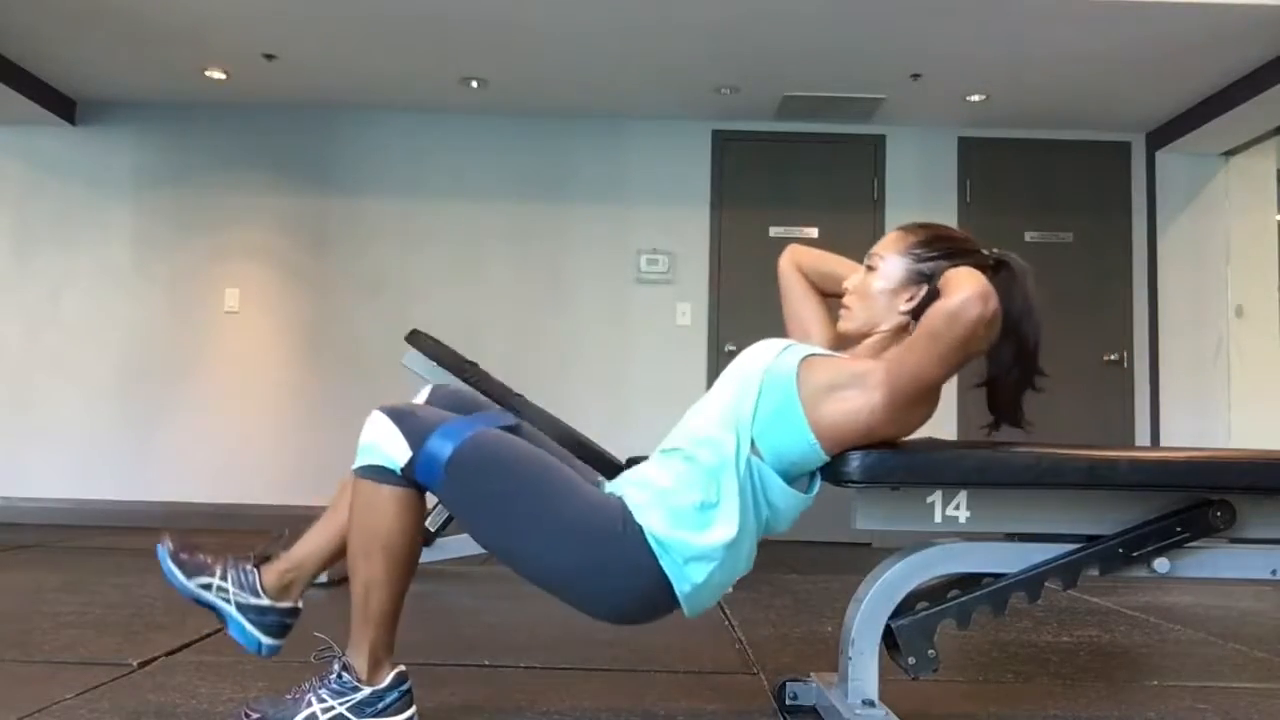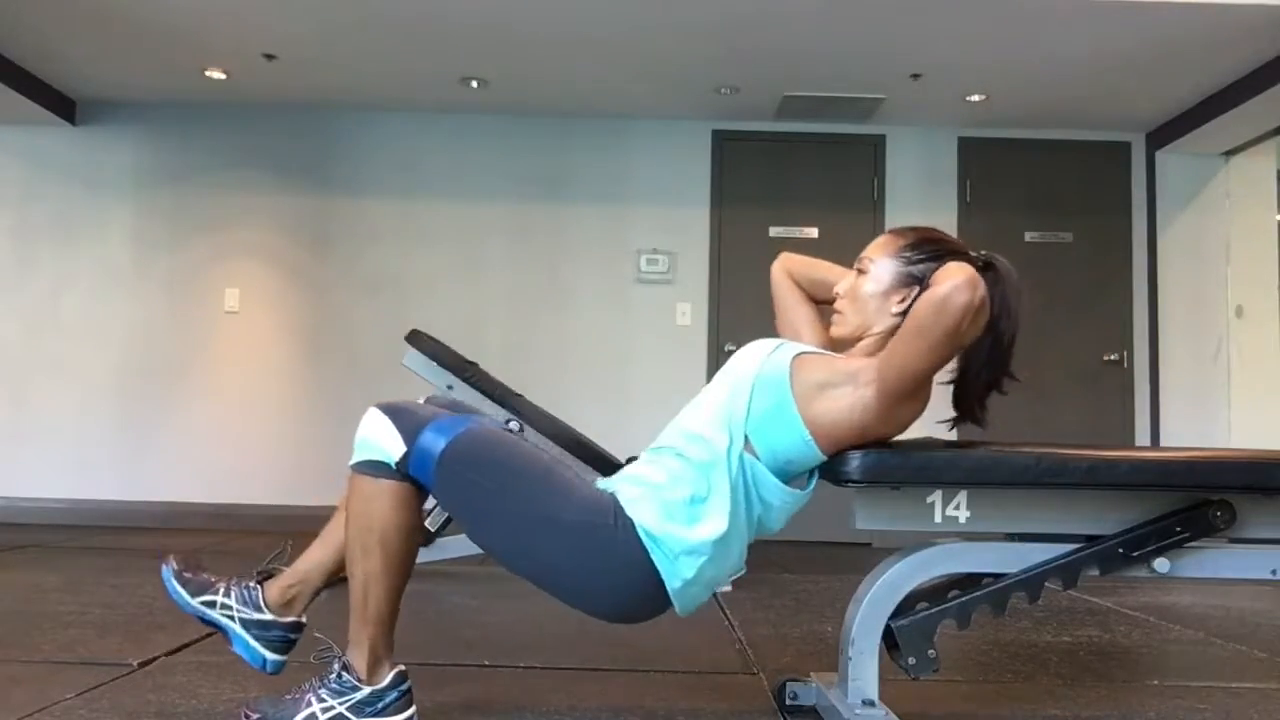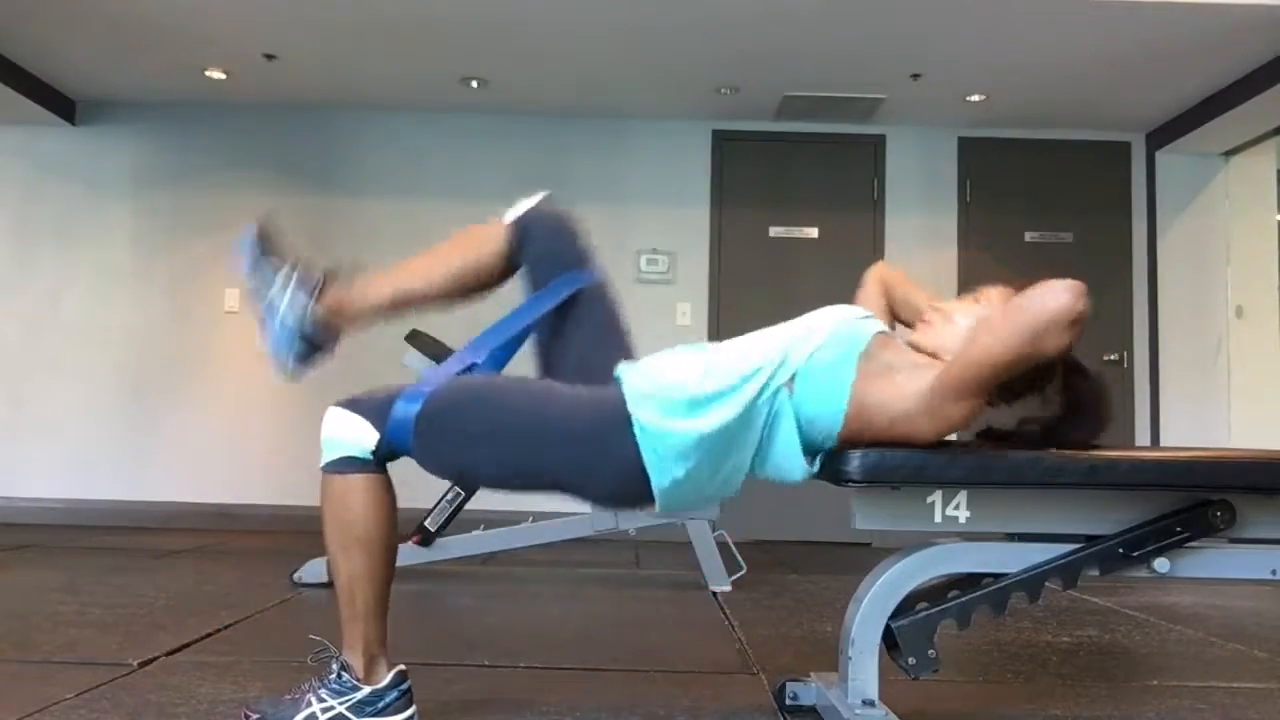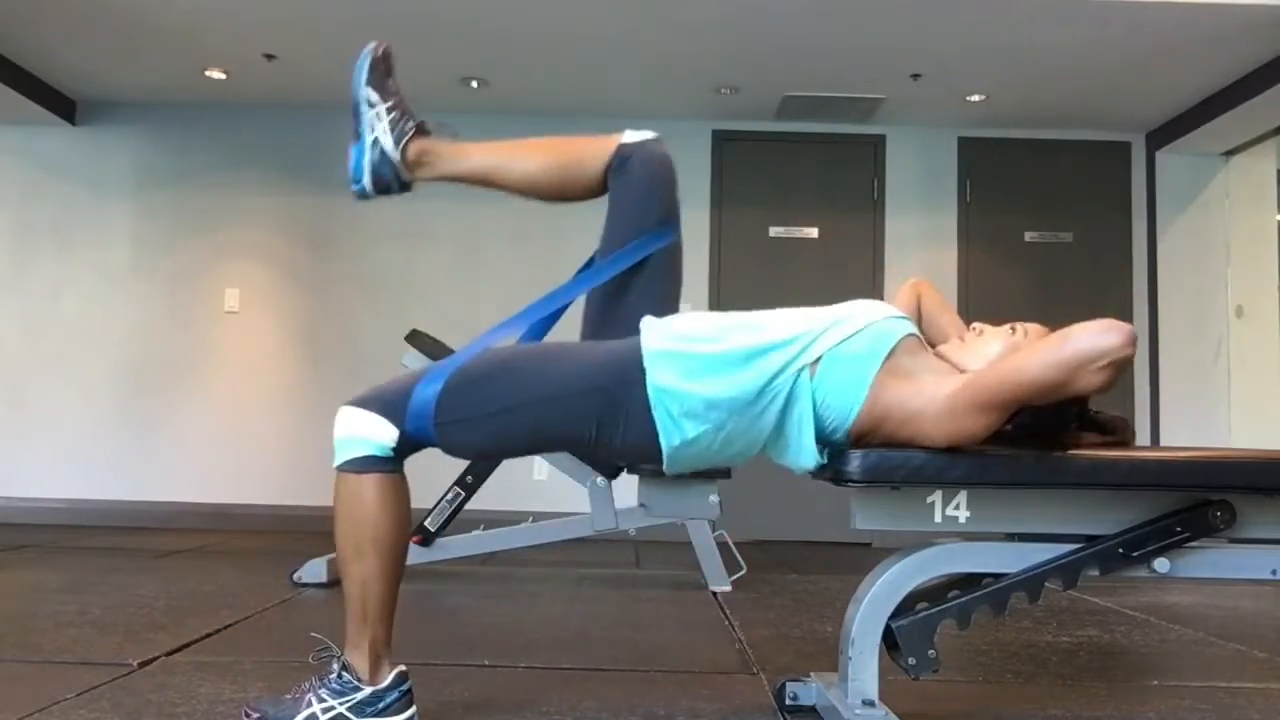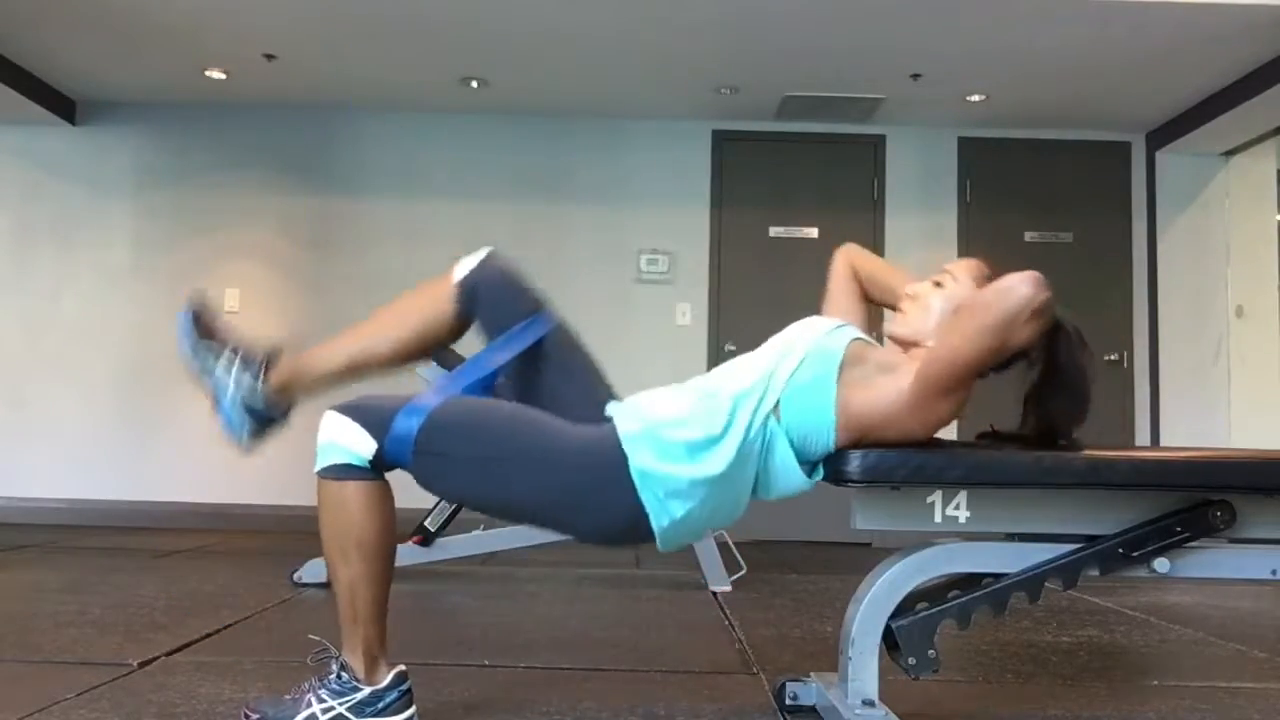
dt=0.4s
person 1, frame 1
left shoulder: (883, 394)
right shoulder: (833, 362)
left elbow: (973, 306)
right elbow: (793, 258)
left wrist: (963, 271)
right wrist: (881, 273)
left hip: (637, 558)
right hip: (628, 518)
left knee: (397, 436)
right knee: (438, 409)
right ankle: (270, 592)
person 1, frame 2
left shoulder: (880, 392)
right shoulder: (831, 363)
left elbow: (966, 291)
right elbow: (787, 265)
left wrist: (912, 283)
right wrist: (867, 284)
left hip: (629, 550)
right hip: (620, 511)
left knee: (390, 430)
right knee: (426, 428)
right ankle: (272, 612)
person 1, frame 3
left shoulder: (933, 394)
right shoulder: (906, 360)
left elbow: (1061, 302)
right elbow: (881, 278)
left wrist: (986, 321)
right wrist: (932, 320)
left hip: (629, 437)
right hip: (634, 401)
left knee: (357, 427)
right knee: (539, 225)
right ankle: (324, 312)
person 1, frame 4
left shoulder: (957, 407)
right shoulder: (926, 365)
left elbow: (1110, 339)
right elbow: (918, 287)
left wrist: (995, 348)
right wrist: (962, 332)
left hip: (644, 391)
right hip: (651, 359)
left knee: (369, 426)
right knee: (640, 161)
right ankle: (407, 156)
person 1, frame 5
left shoulder: (920, 392)
right shoulder: (861, 353)
left elbow: (1024, 294)
right elbow: (849, 258)
left wrist: (946, 299)
right wrist: (917, 297)
left hip: (631, 479)
right hip: (624, 439)
left knee: (356, 430)
right knee: (486, 279)
right ankle: (272, 384)
